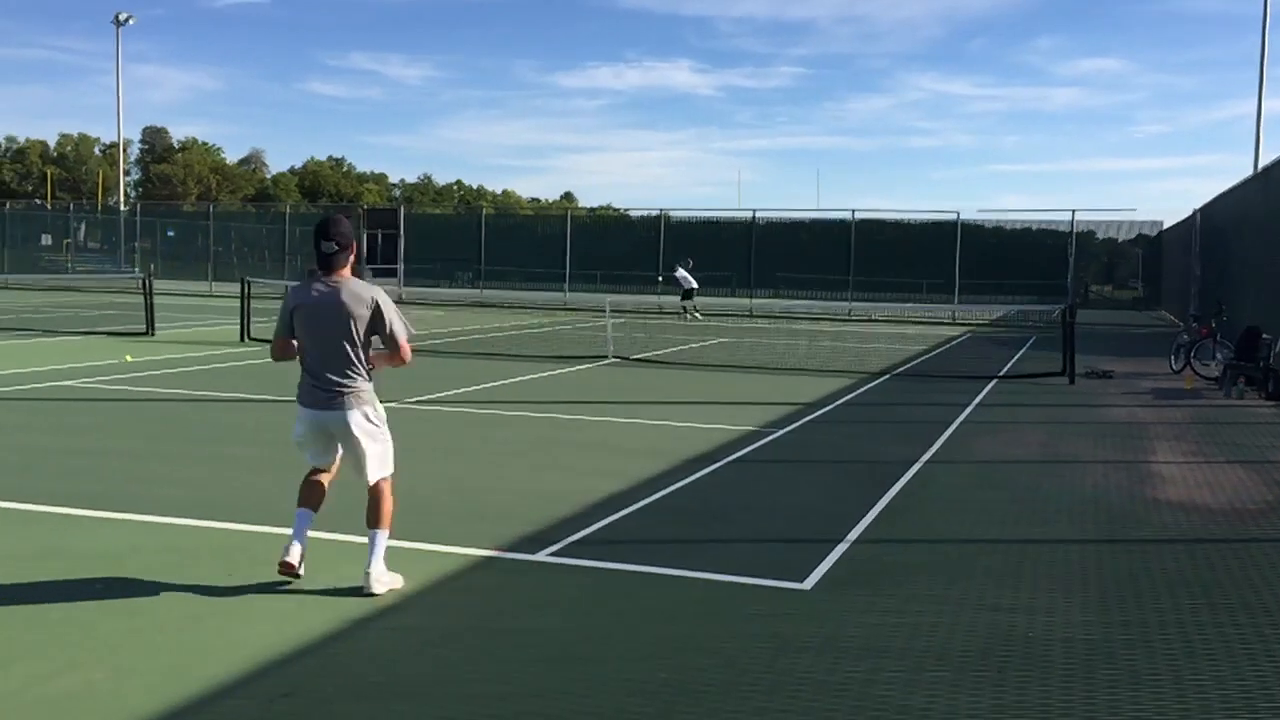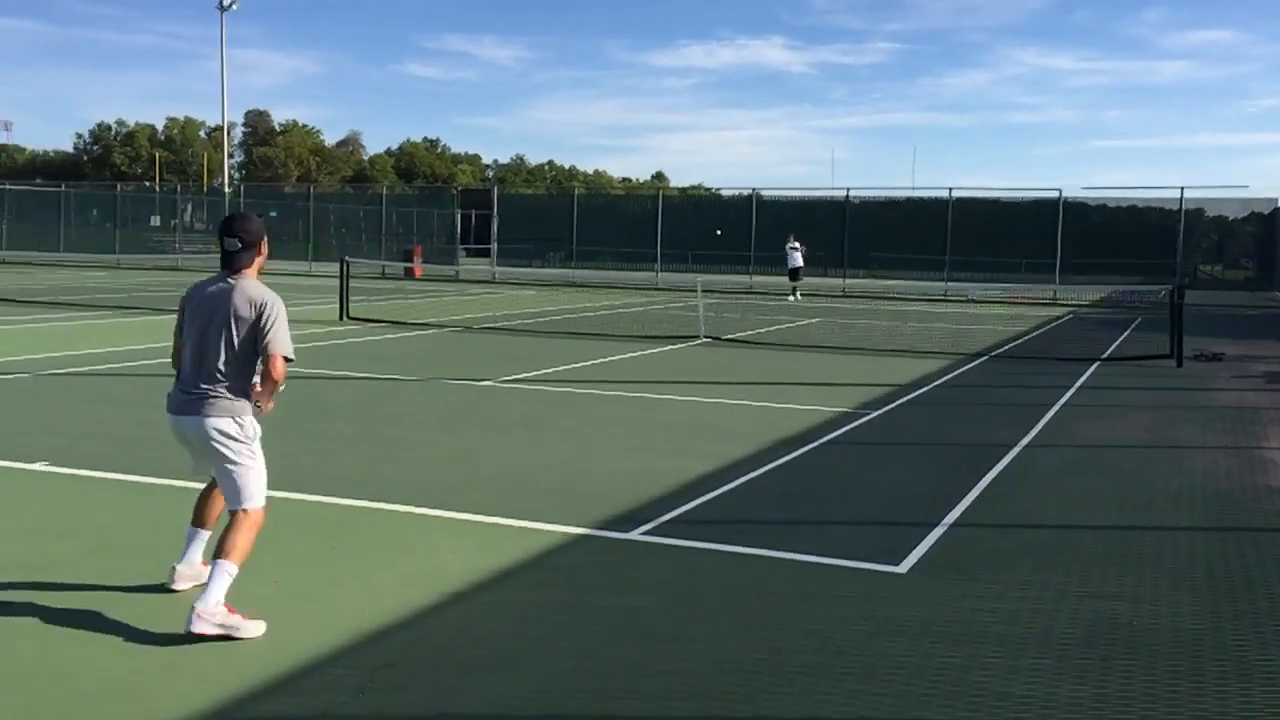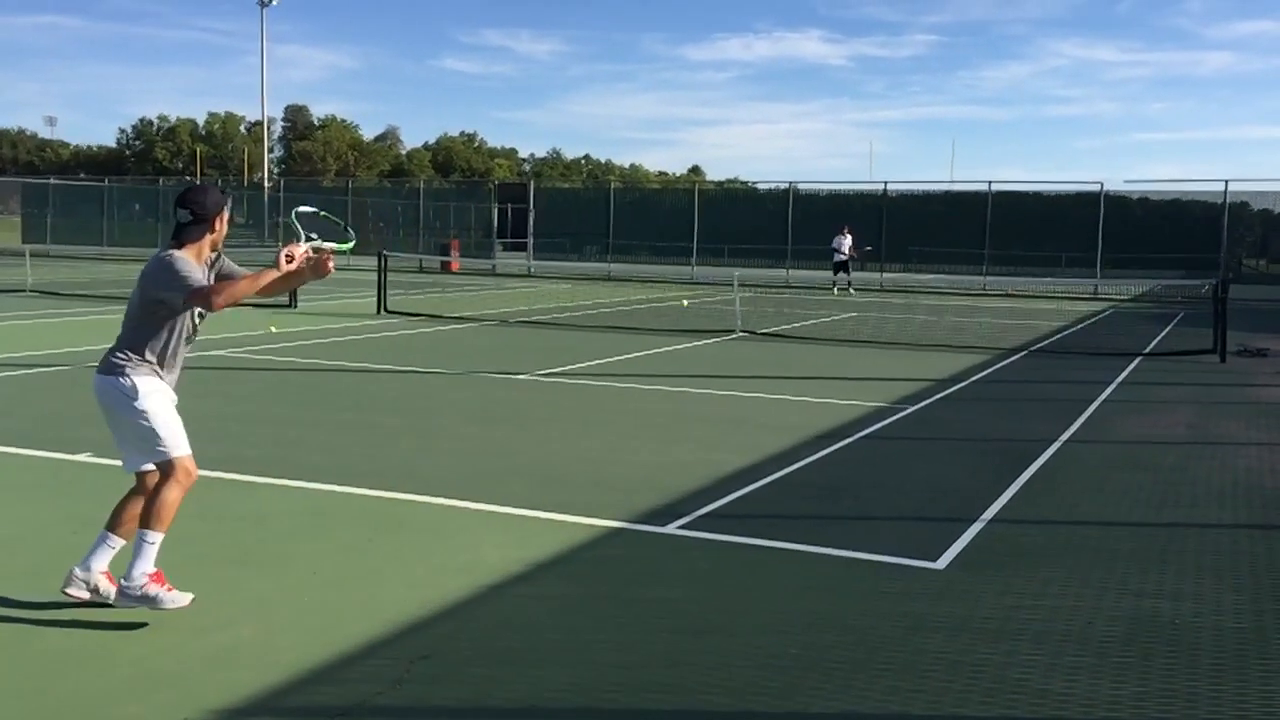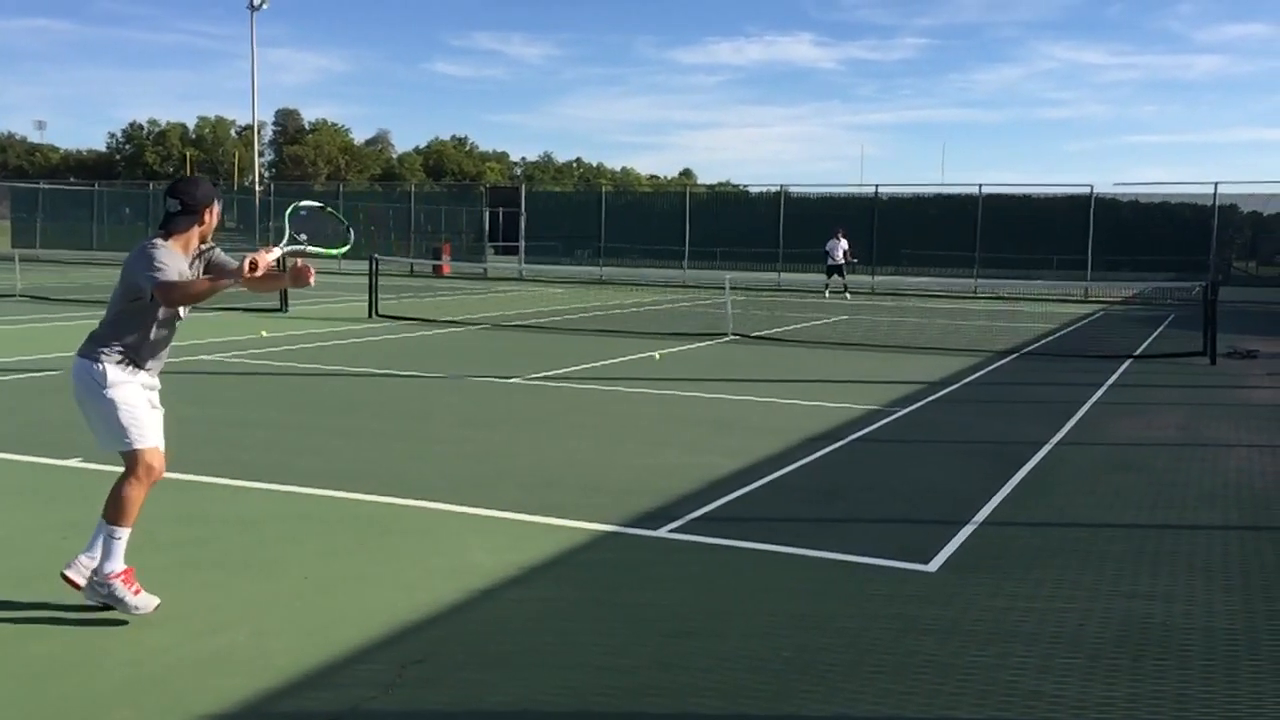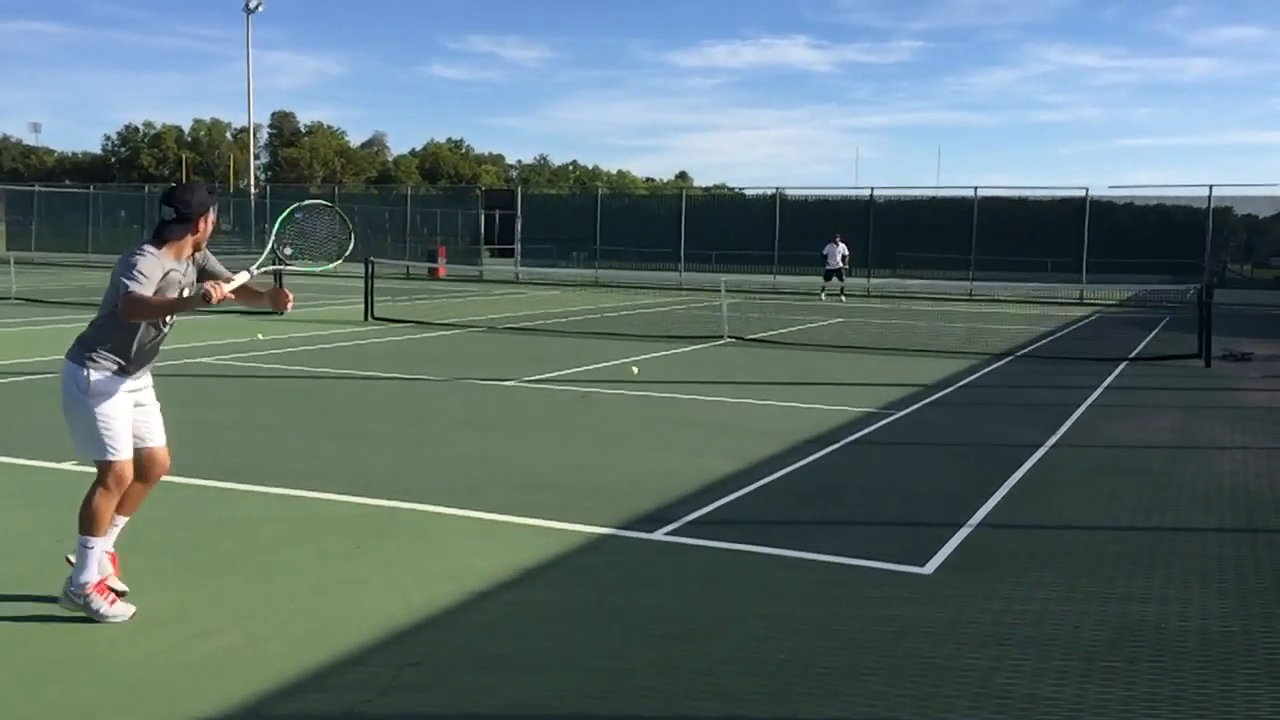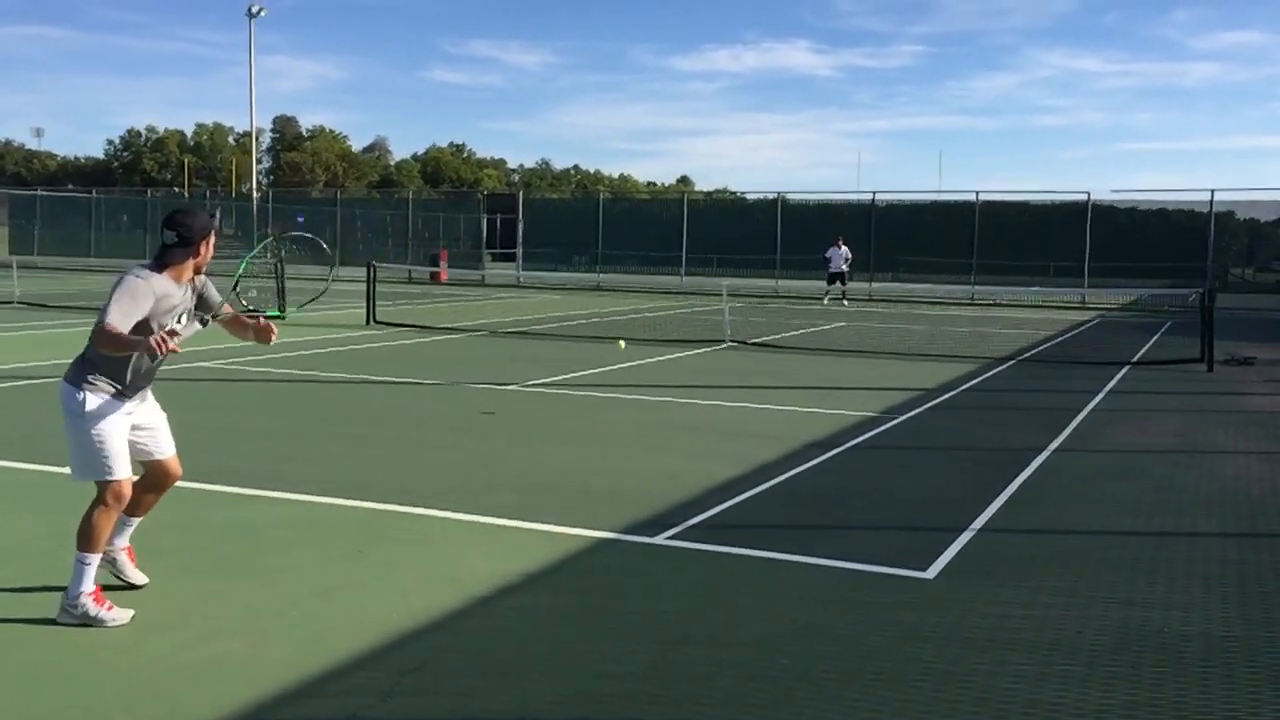
dt=0.7s
person 1, frame 1
left shoulder: (296, 297)
right shoulder: (372, 296)
left elbow: (279, 353)
right elbow: (403, 356)
left hip: (311, 408)
right hip: (355, 406)
left knee: (320, 471)
right knee: (380, 484)
left ankle: (295, 548)
right ankle: (376, 571)
person 1, frame 2
left shoulder: (194, 294)
right shoulder: (266, 300)
left elbow: (179, 359)
right elbow: (274, 371)
right wrist: (263, 399)
left hip: (180, 411)
right hip: (224, 416)
left knee: (220, 482)
right knee: (249, 512)
left ankle: (188, 566)
right ankle: (211, 607)
person 1, frame 3
left shoulder: (210, 263)
right shoulder: (170, 265)
left elbow: (261, 287)
right elbow: (214, 300)
left wrist: (307, 272)
right wrist: (276, 269)
left hip: (142, 384)
right hip: (130, 381)
left knee: (151, 484)
right knee: (180, 471)
left ankle: (88, 574)
right ankle: (139, 579)
person 1, frame 4
left shoulder: (201, 252)
right shoulder: (154, 255)
left elbow: (250, 280)
right elbow: (173, 294)
left wrist: (287, 278)
right wrist: (233, 277)
left hip: (138, 374)
right hip: (107, 369)
left knee: (147, 469)
right knee: (144, 466)
left ankle: (90, 562)
right ankle: (108, 574)
person 1, frame 5
left shoulder: (195, 258)
right shoulder: (144, 262)
left elbow: (238, 289)
right elbow: (131, 308)
left wrist: (268, 297)
right wrist: (190, 301)
left hip: (133, 376)
right hip: (95, 374)
left knee: (154, 464)
right knee: (116, 474)
left ankle: (98, 553)
right ankle: (82, 585)
person 1, frame 6
left shoulder: (195, 283)
right shoulder: (139, 284)
left elbow: (229, 319)
right elbow: (101, 337)
left wrist: (254, 328)
right wrist: (142, 343)
left hip: (135, 394)
right hip: (94, 394)
left knee: (166, 472)
right knee: (116, 492)
left ankle: (115, 546)
right ankle: (79, 597)
